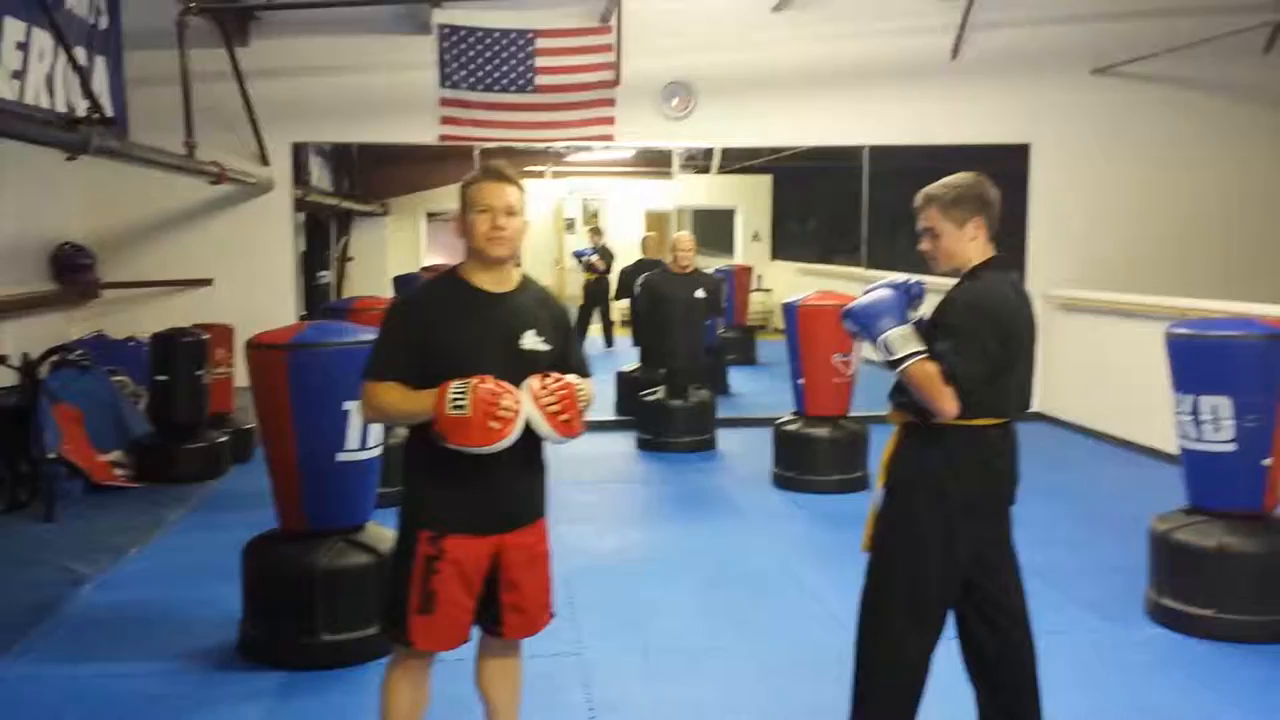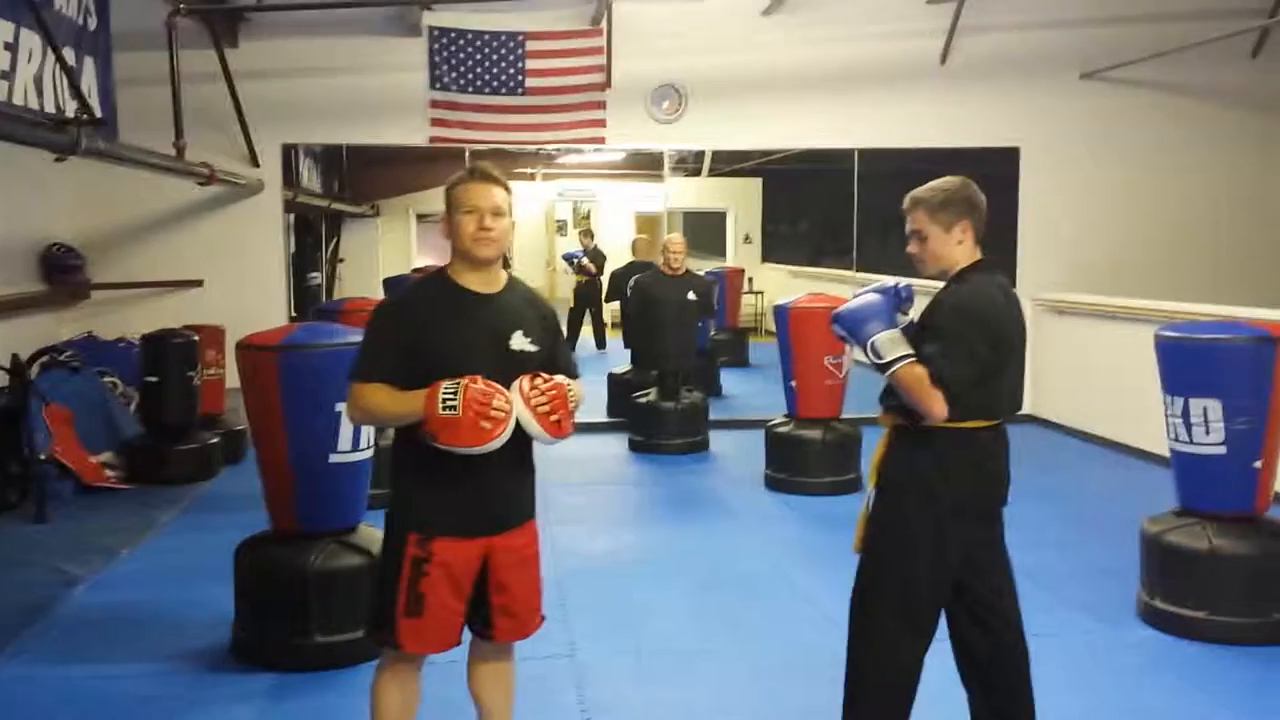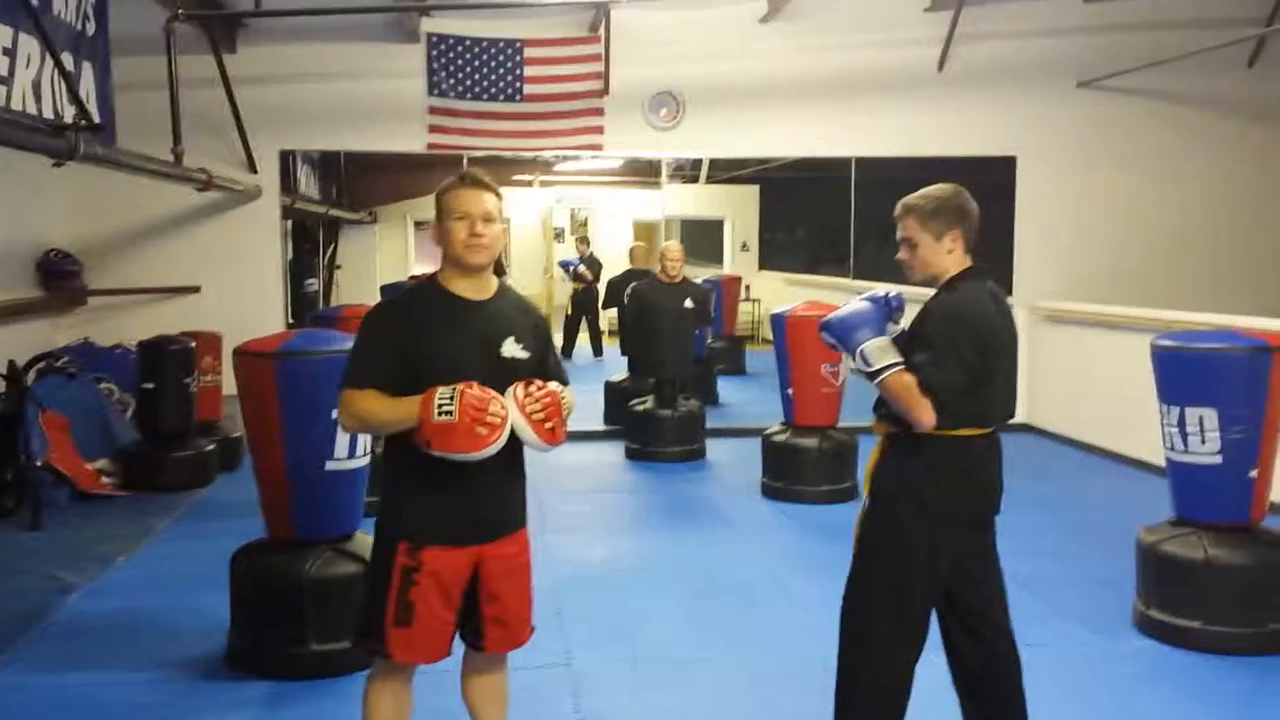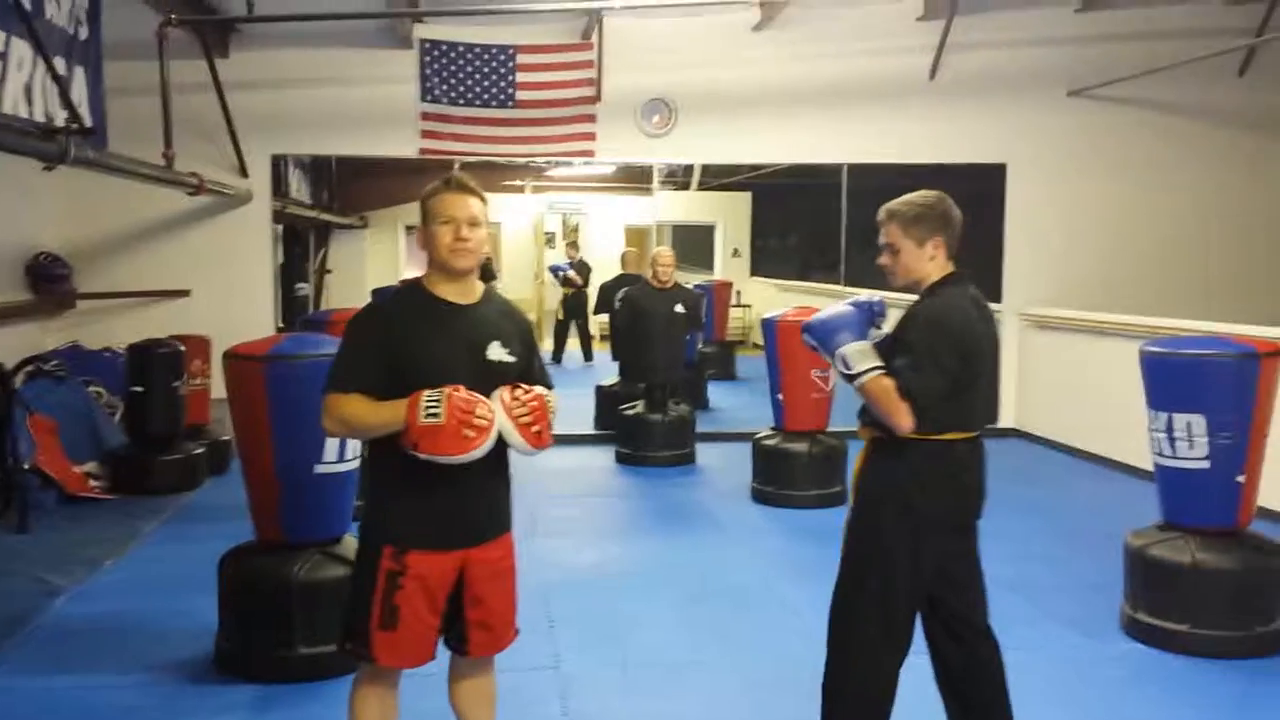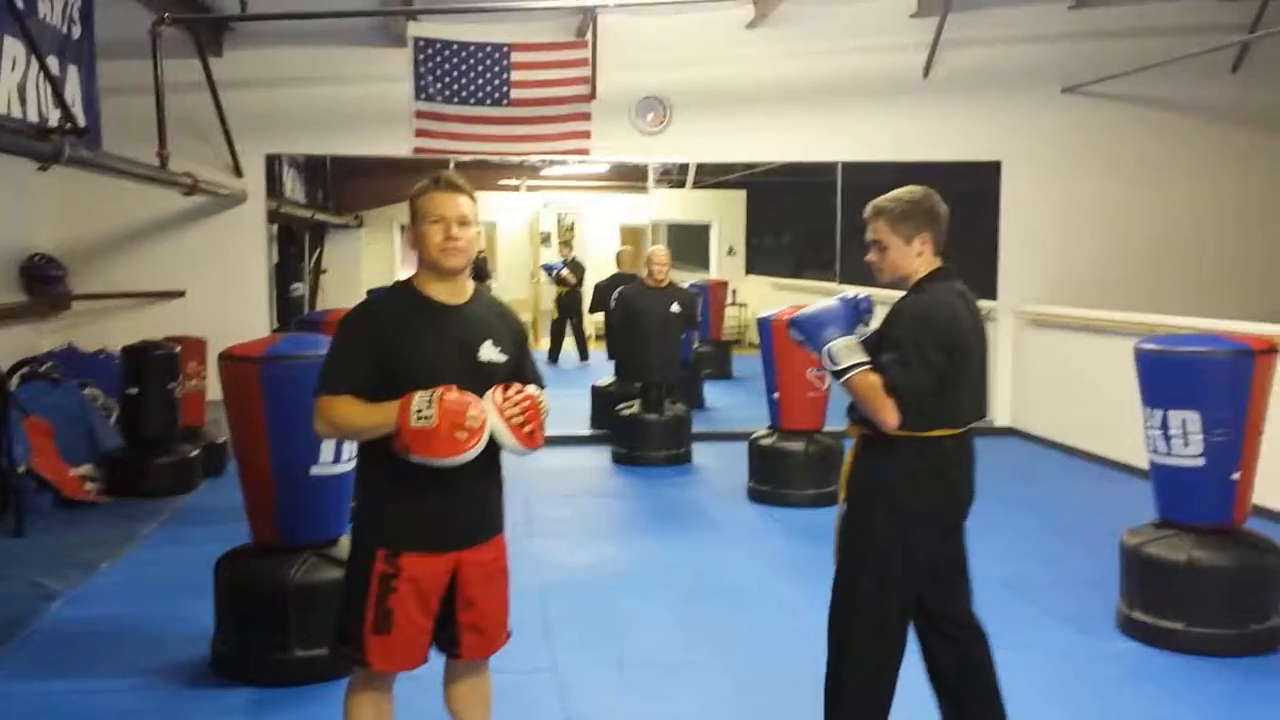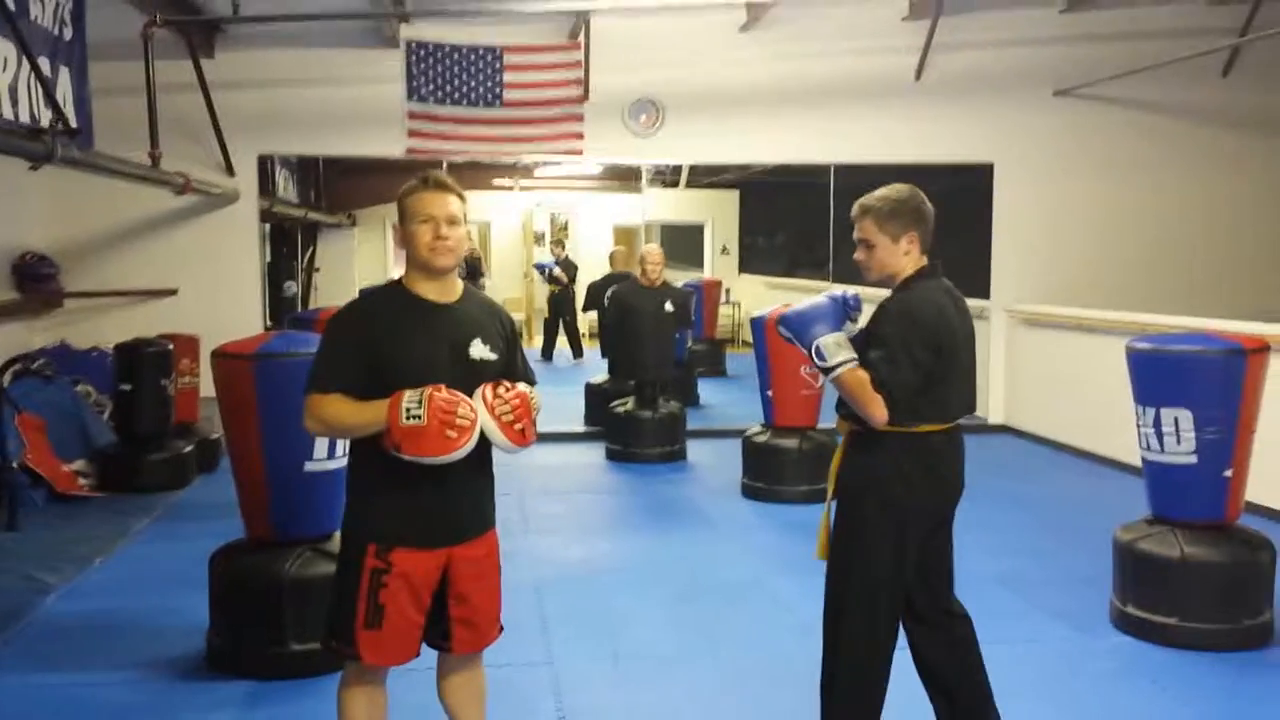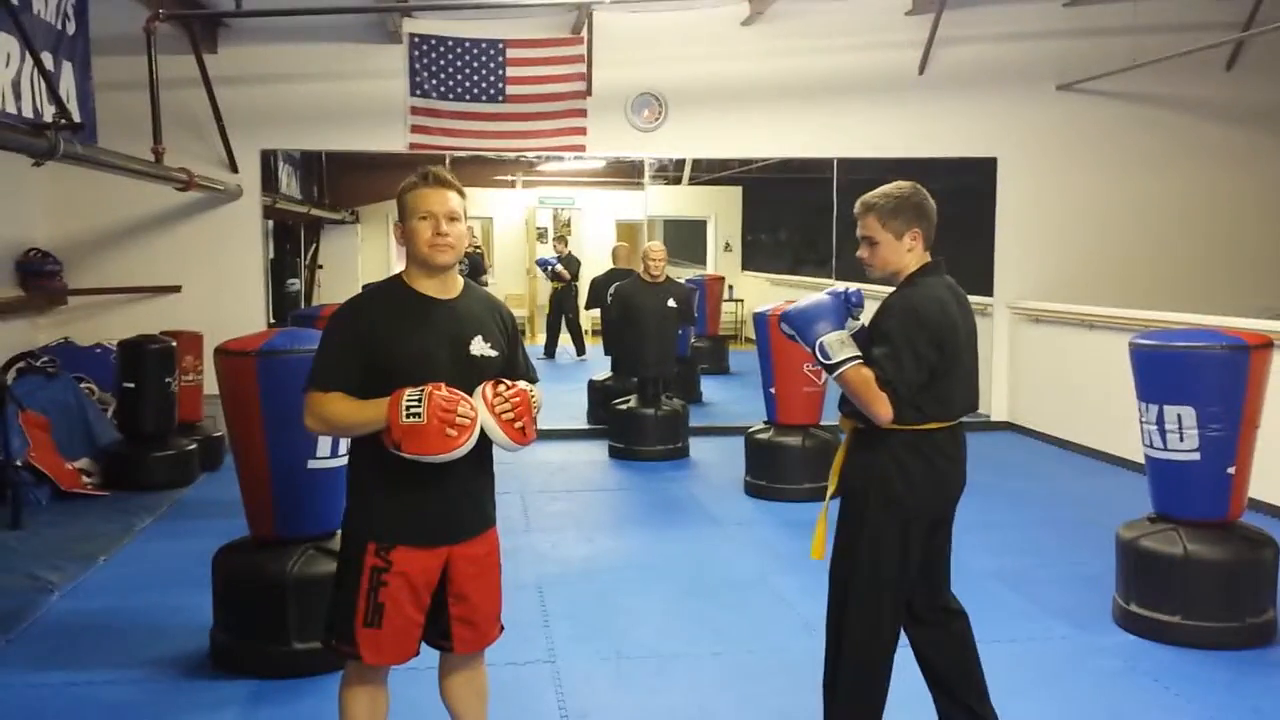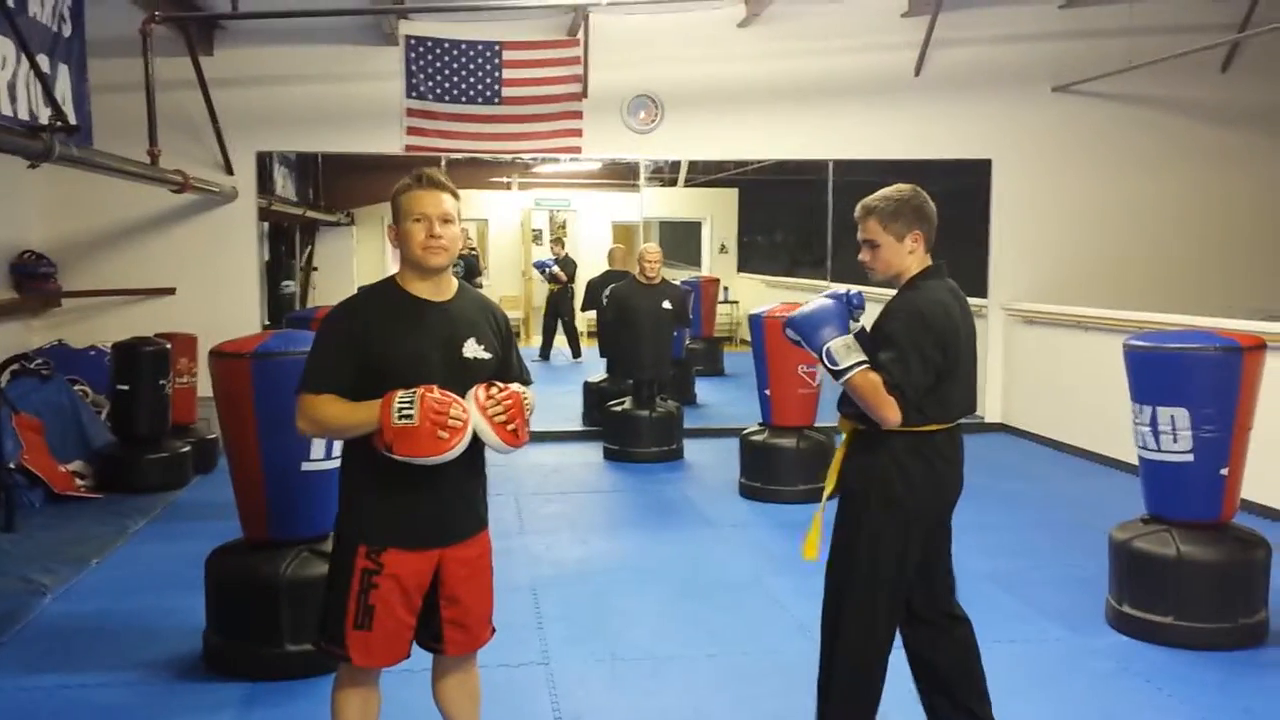
dt=0.1s
person 1, frame 1
left shoulder: (546, 307)
right shoulder: (421, 305)
left elbow: (578, 385)
right elbow: (375, 401)
left wrist: (573, 398)
right wrist: (442, 401)
left hip: (520, 508)
right hip: (442, 514)
left knee: (506, 635)
right knee: (416, 645)
person 1, frame 2
left shoulder: (534, 308)
right shoulder: (409, 306)
left elbow: (566, 387)
right elbow: (362, 403)
left wrist: (564, 398)
right wrist: (431, 401)
left hip: (510, 511)
right hip: (430, 515)
left knee: (498, 638)
right knee: (406, 647)
person 1, frame 3
left shoulder: (524, 315)
right shoulder: (399, 312)
left elbow: (556, 394)
right elbow: (353, 410)
left wrist: (553, 407)
right wrist: (426, 407)
left hip: (501, 520)
right hip: (421, 524)
left knee: (492, 649)
right knee: (397, 658)
person 1, frame 4
left shoulder: (509, 319)
right shoulder: (384, 317)
left elbow: (540, 398)
right elbow: (337, 415)
left wrist: (538, 409)
right wrist: (413, 411)
left hip: (487, 524)
right hip: (406, 528)
left knee: (478, 652)
right knee: (383, 662)
person 1, frame 5
left shoulder: (500, 318)
right shoulder: (375, 317)
left elbow: (531, 398)
right elbow: (328, 417)
left wrist: (529, 412)
right wrist: (404, 412)
left hip: (480, 525)
right hip: (397, 531)
left knee: (472, 654)
right knee: (377, 666)
person 1, frame 6
left shoulder: (491, 317)
right shoulder: (365, 316)
left elbow: (524, 395)
right elbow: (318, 414)
left wrist: (521, 408)
right wrist: (394, 411)
left hip: (472, 521)
right hip: (388, 526)
left knee: (466, 648)
right knee: (369, 659)
person 1, frame 7
left shoulder: (492, 312)
right shoulder: (363, 314)
left elbow: (525, 392)
right elbow: (318, 412)
left wrist: (523, 404)
right wrist: (394, 408)
left hip: (472, 519)
right hip: (389, 525)
left knee: (467, 647)
right knee: (370, 659)
person 1, frame 8
left shoulder: (486, 315)
right shoulder: (357, 316)
left elbow: (519, 395)
right elbow: (310, 415)
left wrist: (516, 406)
right wrist: (387, 411)
left hip: (464, 522)
right hip: (381, 528)
left knee: (460, 650)
right knee: (362, 661)
person 2, frame 1
left shoulder: (977, 300)
right shoulder: (1003, 288)
left elbow: (945, 399)
left wrist: (893, 335)
right wrist: (907, 320)
left hip: (946, 468)
right hip: (980, 463)
left knee: (898, 610)
right knee: (992, 605)
person 2, frame 2
left shoulder: (964, 303)
right shoulder: (991, 292)
left elbow: (935, 402)
left wrist: (882, 338)
right wrist: (896, 325)
left hip: (936, 470)
right hip: (971, 465)
left knee: (889, 611)
right knee: (983, 606)
person 2, frame 3
left shoulder: (955, 311)
right shoulder: (984, 300)
left elbow: (923, 410)
left wrist: (871, 346)
right wrist: (890, 335)
left hip: (929, 480)
right hip: (966, 473)
left knee: (879, 619)
right knee: (978, 615)
person 2, frame 4
left shoulder: (936, 317)
right shoulder: (966, 306)
left elbow: (903, 414)
left wrist: (852, 350)
right wrist: (871, 340)
left hip: (913, 483)
right hip: (948, 478)
left knee: (867, 623)
right knee: (959, 618)
person 2, frame 5
left shoulder: (922, 313)
right shoulder: (955, 300)
left elbow: (888, 411)
left wrist: (839, 346)
right wrist: (862, 337)
left hip: (903, 481)
right hip: (939, 472)
left knee: (867, 620)
right knee: (946, 611)
person 2, frame 6
left shoulder: (910, 311)
right shoulder: (942, 298)
left elbow: (877, 407)
left wrist: (827, 343)
right wrist: (850, 334)
left hip: (894, 475)
right hip: (928, 467)
left knee: (860, 615)
right knee: (931, 604)
person 2, frame 7
left shoulder: (912, 307)
right shoulder: (943, 294)
left elbow: (881, 405)
left wrist: (829, 339)
right wrist: (849, 328)
left hip: (895, 473)
right hip: (929, 465)
left knee: (862, 612)
right knee: (929, 601)
person 2, frame 8
left shoulder: (916, 310)
right shoulder: (942, 297)
left elbow: (888, 409)
left wrist: (834, 344)
right wrist: (851, 331)
left hip: (895, 474)
right hip: (926, 467)
left knee: (859, 613)
right knee: (931, 605)
